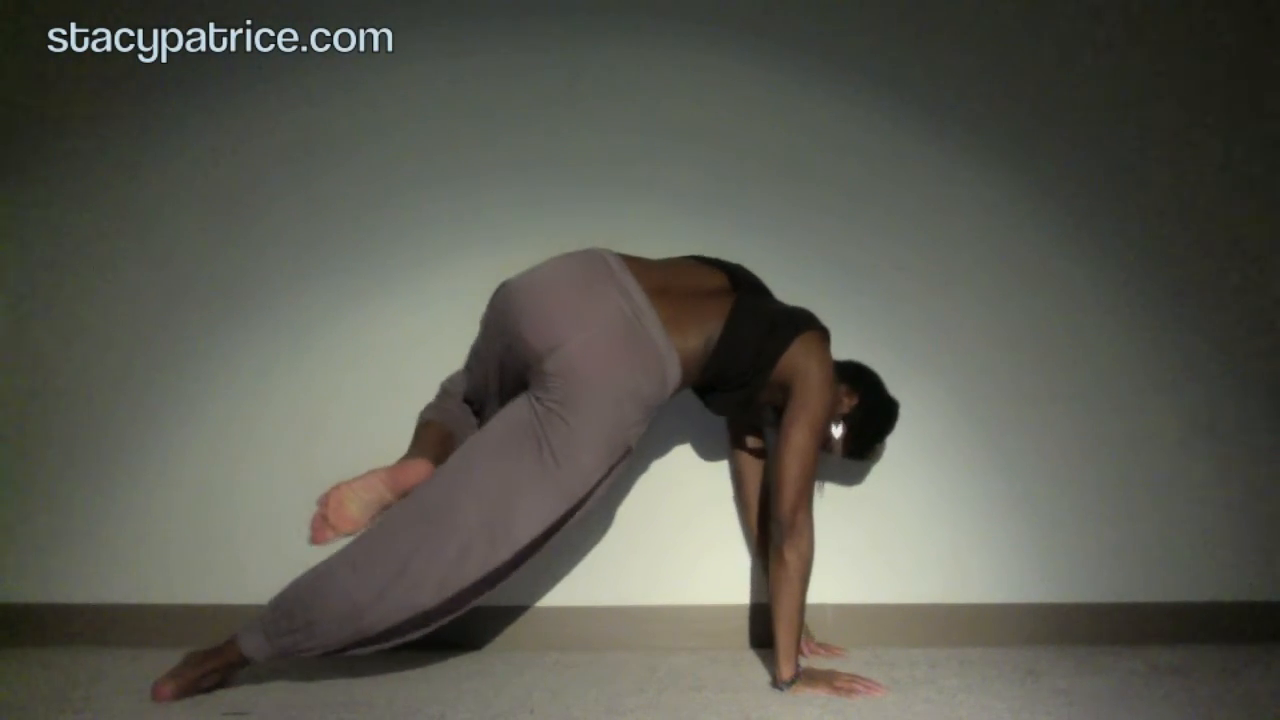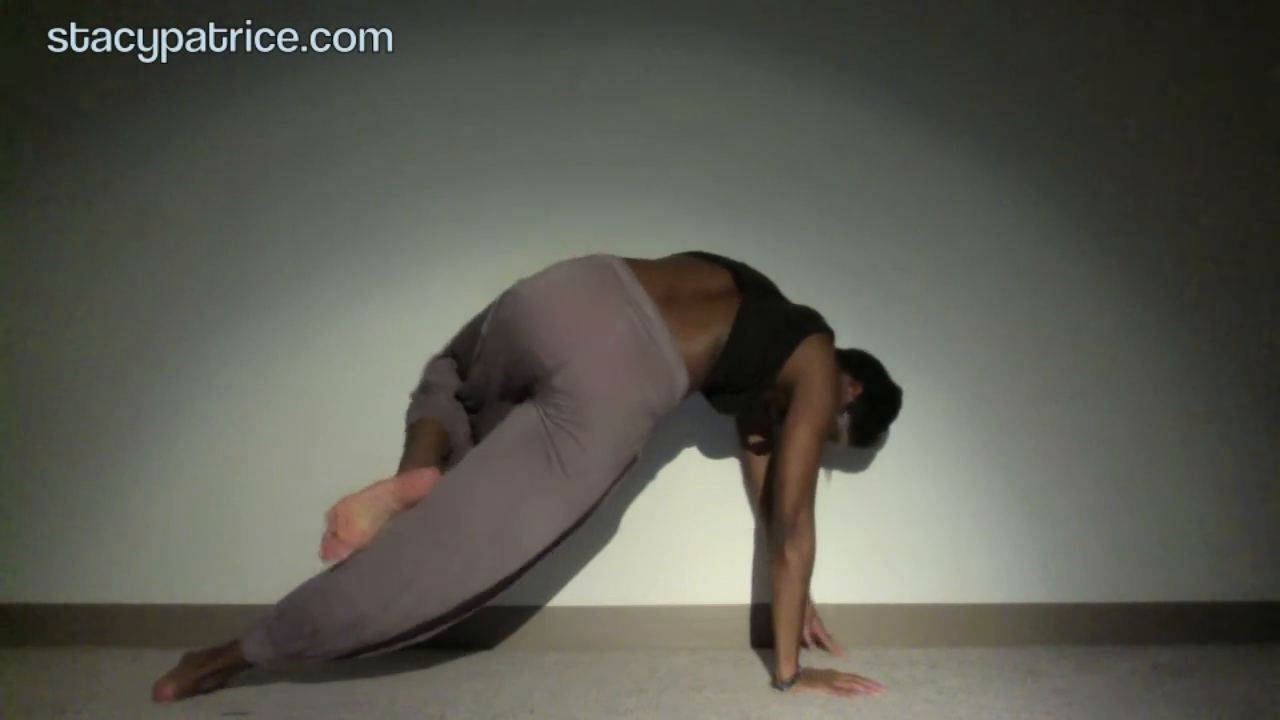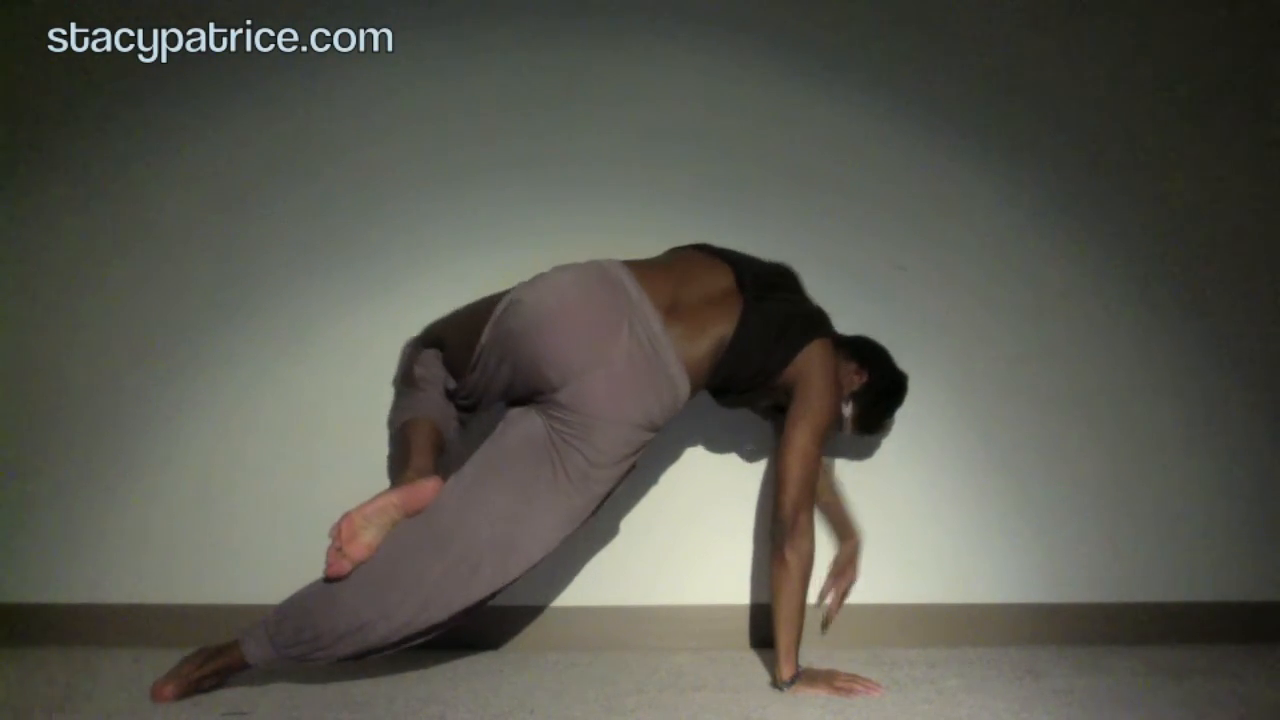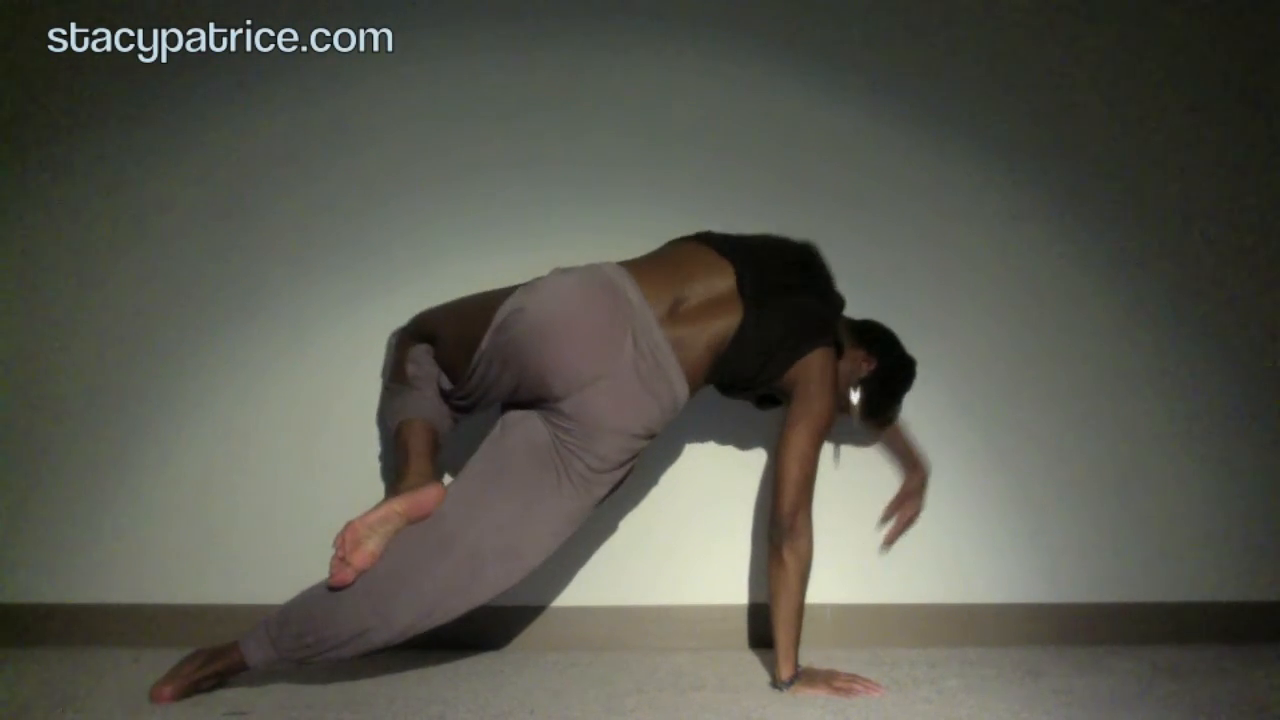
dt=0.4s
person 1, frame 1
left shoulder: (762, 338)
right shoulder: (812, 369)
left elbow: (753, 483)
right elbow: (789, 524)
left wrist: (788, 618)
right wrist: (789, 668)
left hip: (561, 285)
right hip: (607, 373)
left knee: (478, 396)
right knee: (452, 534)
left ankle: (417, 465)
right ankle: (237, 651)
person 1, frame 2
left shoulder: (767, 325)
right shoulder: (816, 369)
left elbow: (758, 454)
right elbow: (791, 524)
left wrist: (797, 600)
right wrist: (789, 669)
left hip: (570, 292)
right hip: (616, 387)
left knee: (453, 375)
right knee: (456, 545)
left ankle: (418, 468)
right ankle: (238, 653)
person 1, frame 3
left shoulder: (778, 291)
right shoulder: (820, 365)
left elbow: (788, 429)
right elbow: (790, 524)
left wrist: (847, 531)
right wrist: (789, 670)
left hip: (573, 300)
right hip: (618, 399)
left knee: (429, 358)
right knee: (452, 551)
left ankle: (417, 476)
right ankle: (241, 653)
person 1, frame 4
left shoulder: (797, 266)
right shoulder: (820, 364)
right elbow: (790, 526)
left wrist: (909, 456)
right wrist: (788, 670)
left hip: (575, 306)
right hip: (614, 406)
left knee: (418, 345)
right knee: (450, 558)
left ankle: (414, 479)
right ankle: (237, 656)
